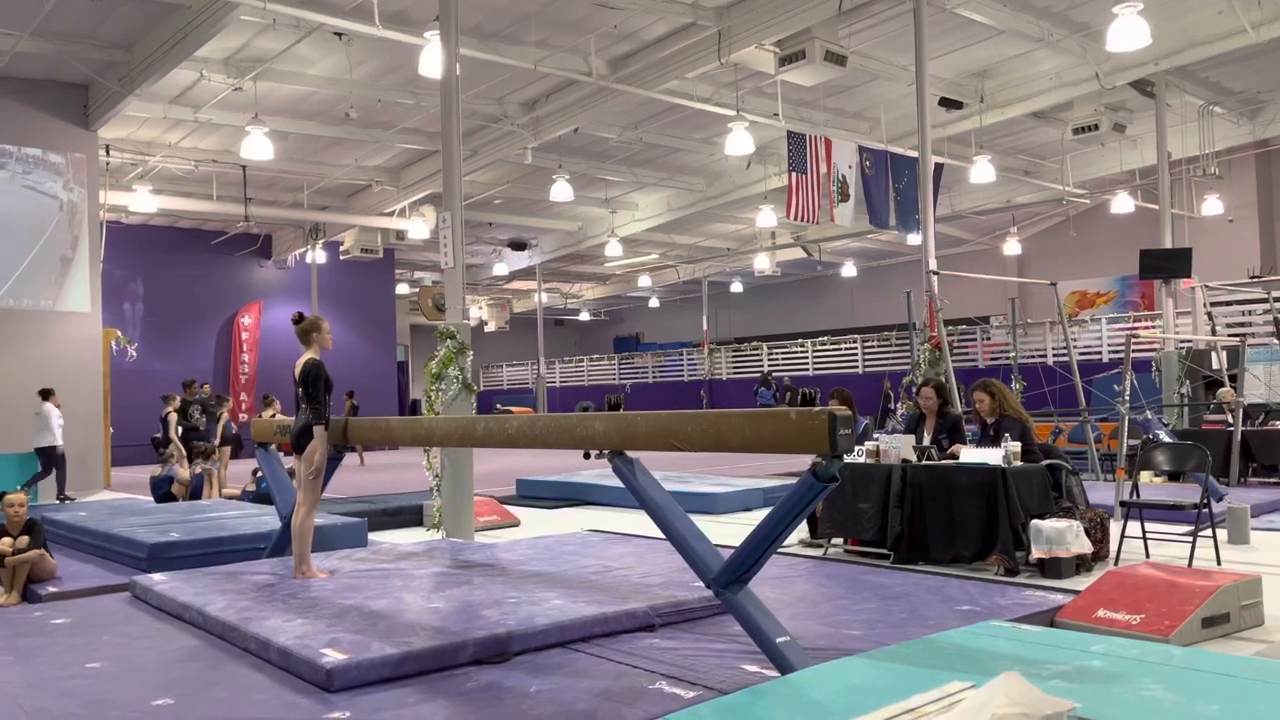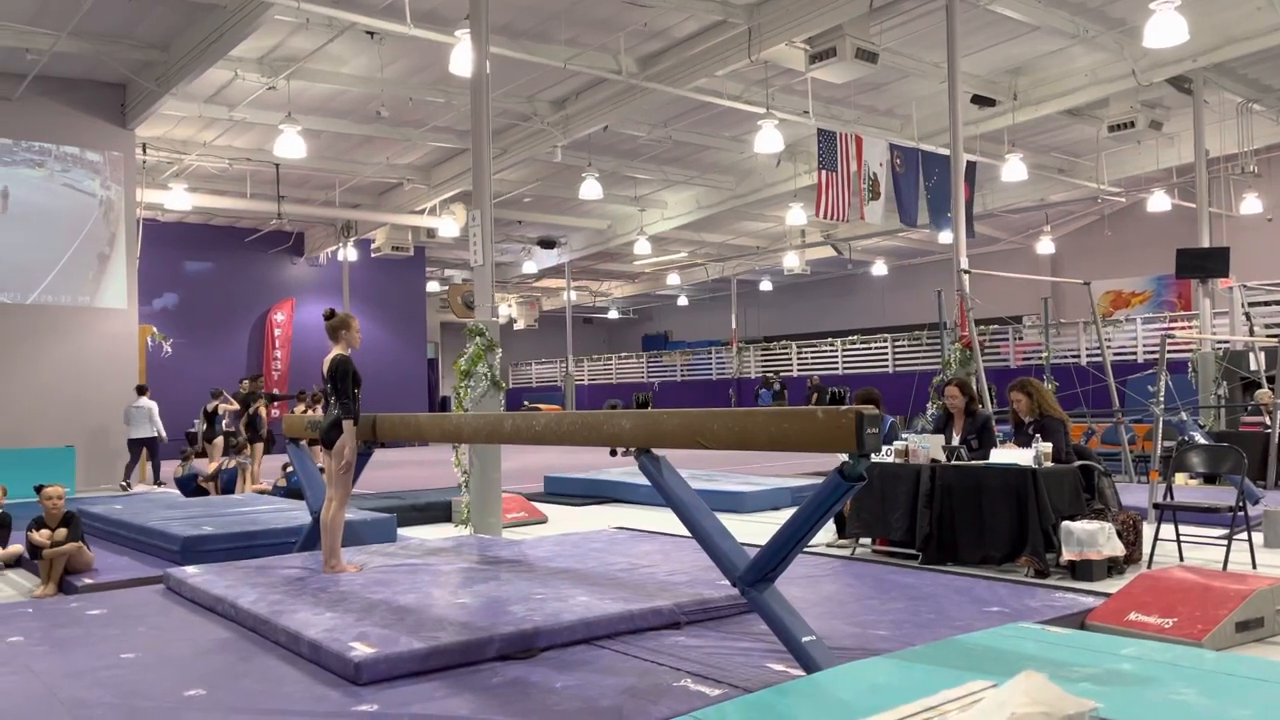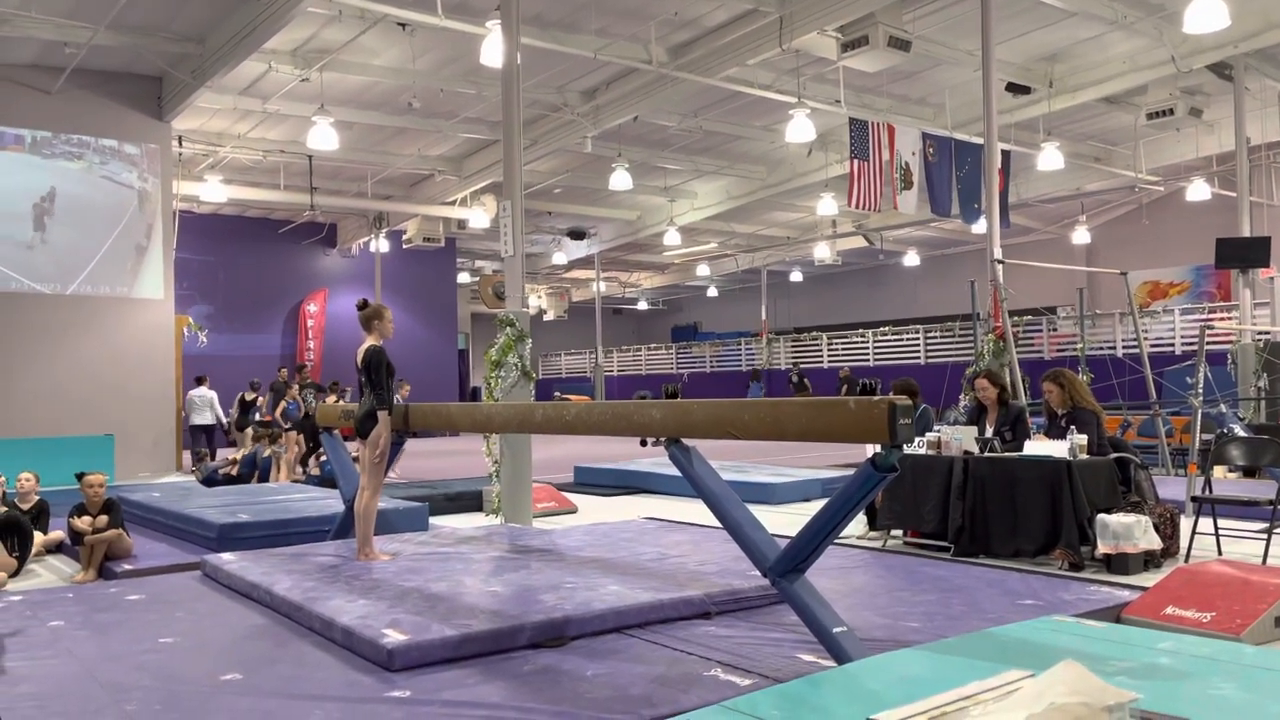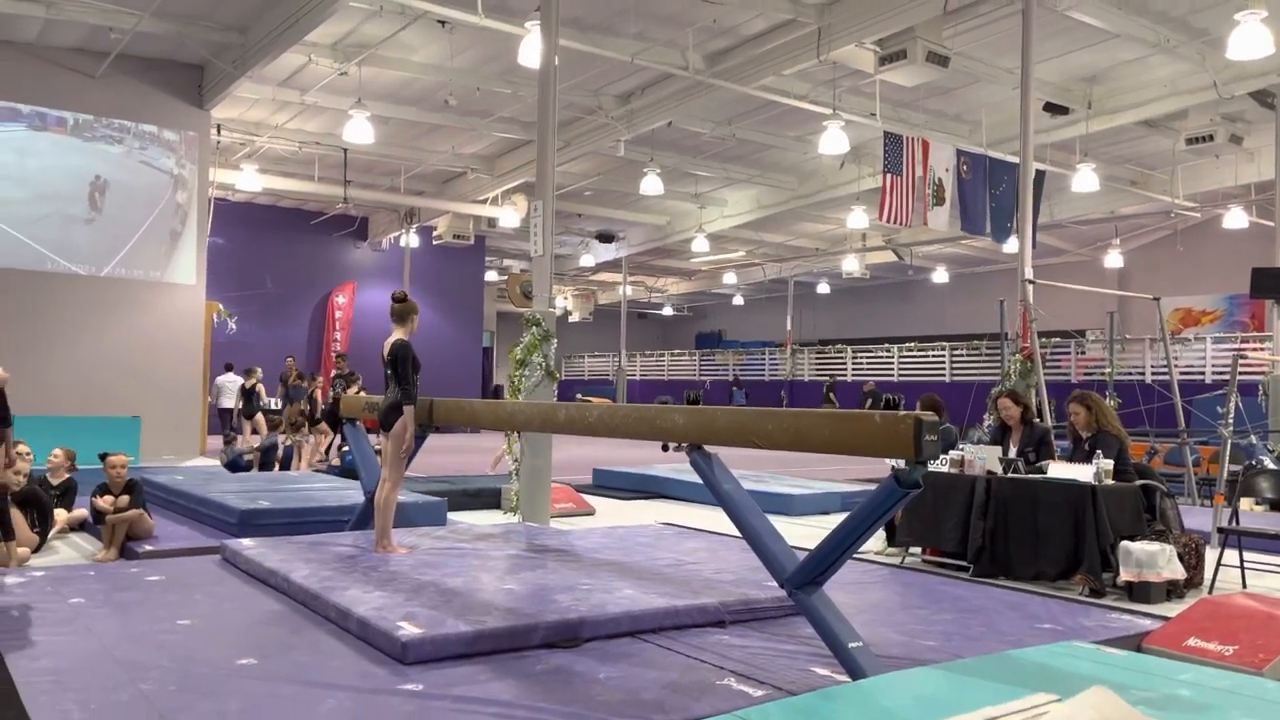
dt=1s
person 1, frame 1
left shoulder: (299, 365)
right shoulder: (316, 366)
right elbow: (318, 409)
right wrist: (321, 450)
left hip: (298, 432)
right hip: (311, 435)
left knee: (301, 502)
right knee: (309, 504)
left ankle: (300, 564)
right ankle: (304, 568)
person 1, frame 2
left shoulder: (327, 361)
right shoulder: (344, 361)
right elbow: (346, 404)
right wrist: (350, 444)
left hip: (327, 428)
right hip: (340, 431)
left knee: (331, 497)
right knee: (340, 498)
left ankle: (328, 559)
right ankle: (334, 561)
person 1, frame 3
left shoulder: (361, 352)
right shoulder: (377, 352)
right elbow: (381, 394)
right wrist: (385, 433)
left hip: (362, 418)
right hip: (374, 421)
left knee: (364, 486)
right knee: (373, 488)
left ankle: (362, 547)
right ankle: (368, 550)
person 1, frame 4
left shoulder: (387, 344)
right shoulder: (403, 346)
right elbow: (407, 389)
right wrist: (410, 429)
left hip: (386, 411)
right hip: (398, 414)
left knee: (385, 479)
right knee: (394, 481)
left ankle: (380, 539)
right ankle: (385, 543)
